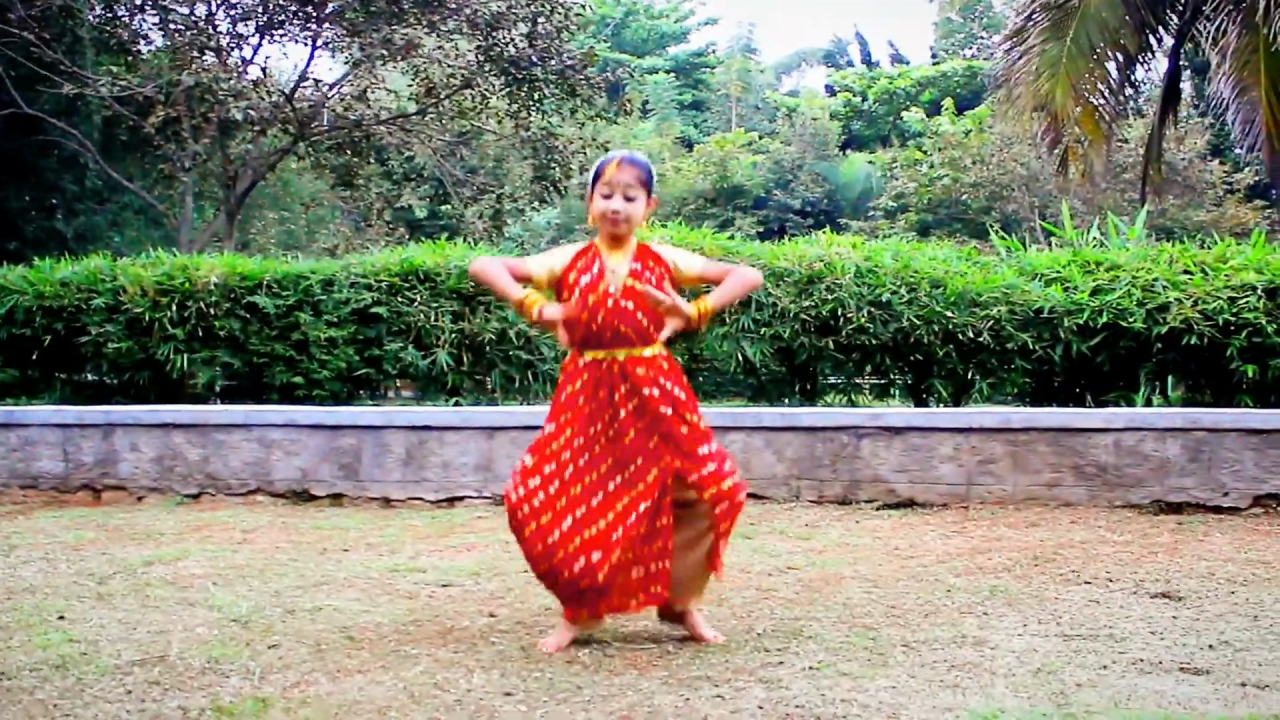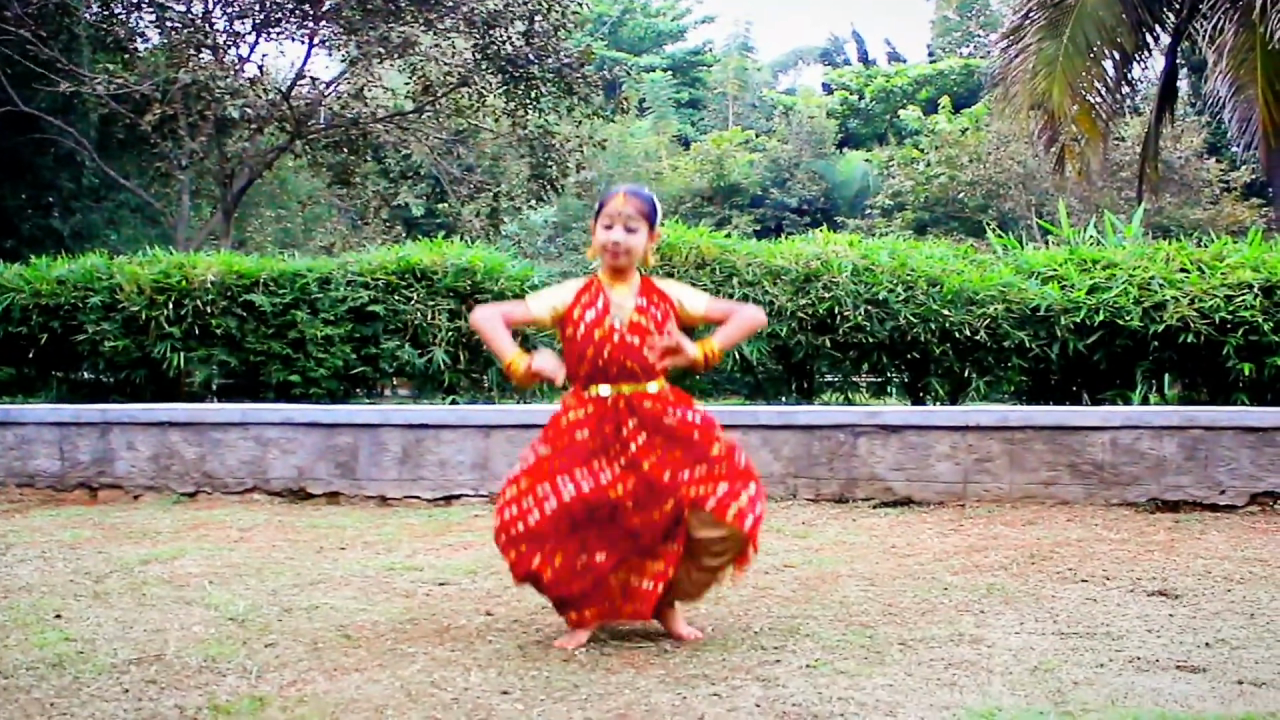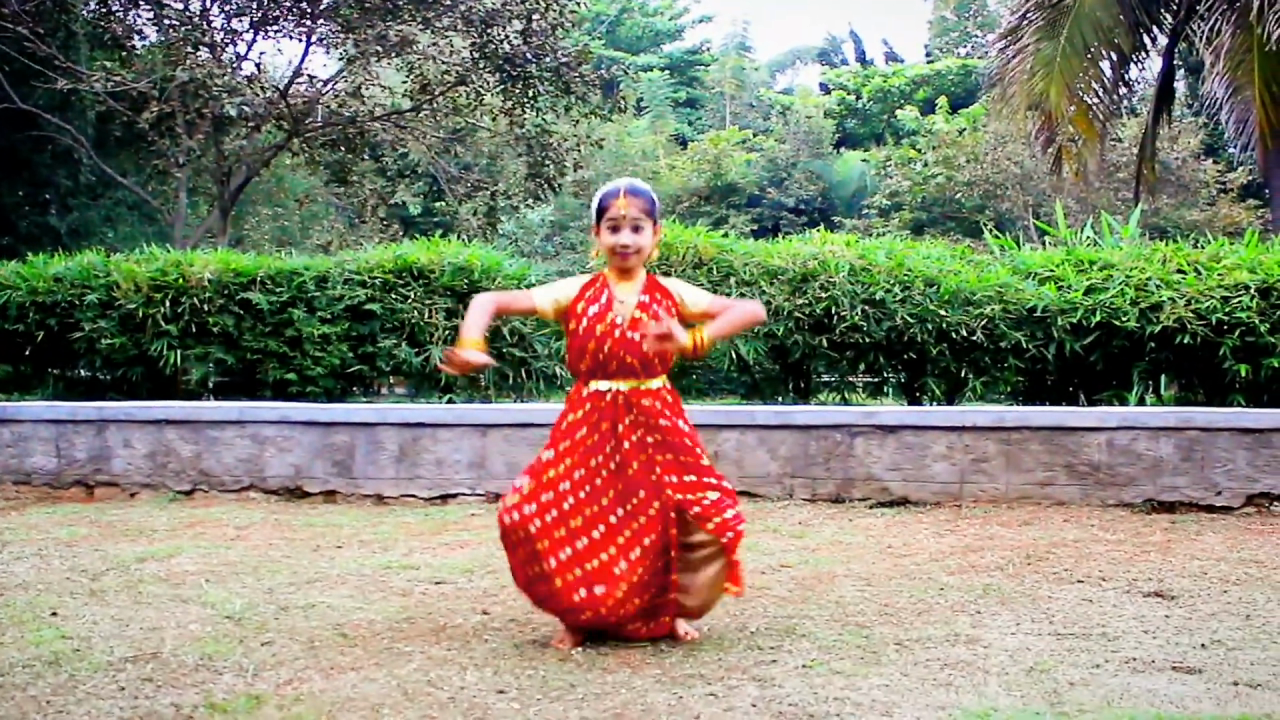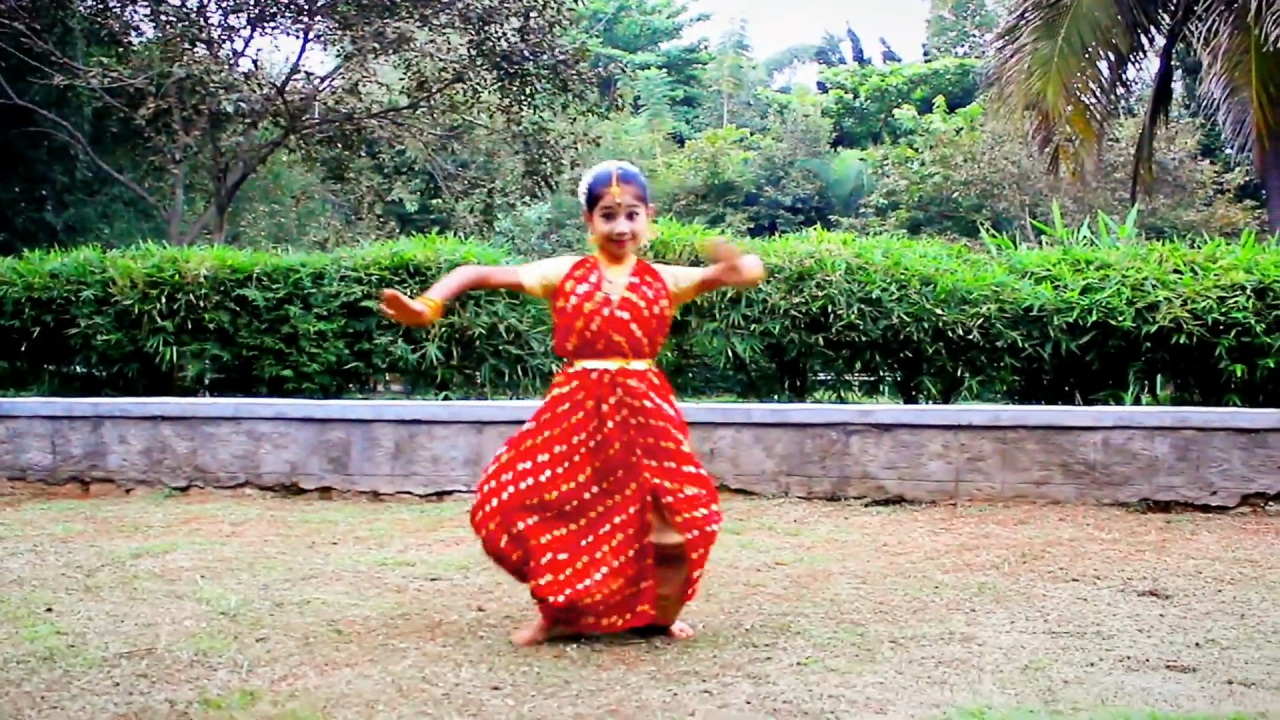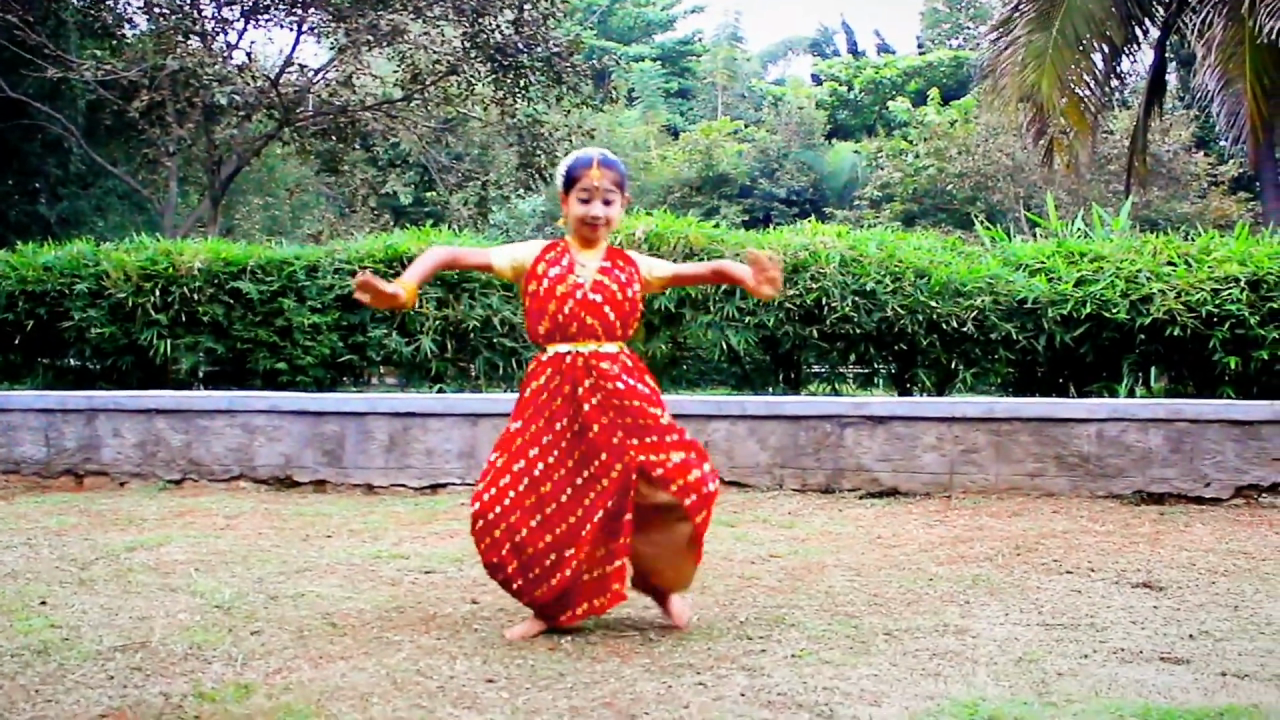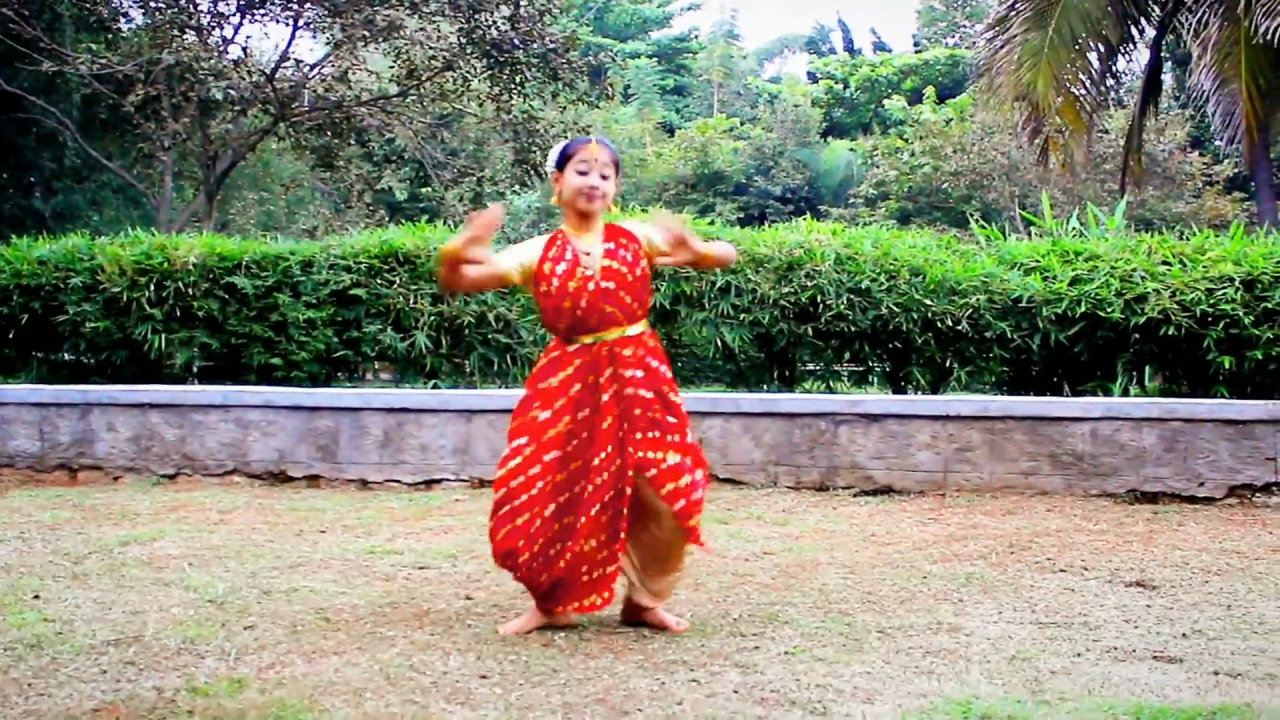
dt=0.2s
person 1, frame 1
left shoulder: (663, 260)
right shoulder: (568, 260)
left elbow: (748, 275)
right elbow: (483, 266)
left wrist: (696, 311)
right wrist: (533, 305)
left hip: (652, 395)
right hip: (588, 397)
left knee: (705, 489)
right knee: (558, 500)
left ankle: (679, 601)
right ankle: (580, 609)
person 1, frame 2
left shoulder: (668, 295)
right shoulder: (570, 296)
left elbow: (754, 316)
right elbow: (484, 315)
left wrist: (701, 354)
right wrist: (519, 363)
left hip: (658, 424)
right hip: (589, 426)
left knee: (728, 513)
right knee: (526, 517)
left ankle: (663, 602)
right ankle: (585, 610)
person 1, frame 3
left shoulder: (670, 295)
right shoulder: (576, 292)
left elbow: (753, 309)
right elbow: (489, 301)
left wrist: (695, 338)
right wrist: (470, 346)
left hip: (657, 423)
right hip: (589, 425)
left knee: (709, 520)
right knee: (530, 517)
left ankle: (663, 612)
right ankle: (582, 609)
person 1, frame 4
left shoulder: (661, 280)
right shoulder: (563, 273)
left elbow: (731, 269)
right elbow: (476, 274)
left wrist: (744, 268)
right wrist: (425, 307)
left hip: (642, 407)
right hip: (575, 406)
left knee: (685, 514)
right knee: (508, 500)
left ankle: (655, 608)
right ankle: (561, 607)
person 1, frame 5
left shoulder: (635, 266)
right shoulder: (535, 256)
left elbow: (710, 272)
right elbow: (450, 255)
left wrist: (754, 282)
right wrist: (405, 291)
left hip: (619, 389)
right hip: (551, 392)
left knee: (685, 481)
right knee: (510, 501)
left ankle: (659, 579)
right ankle: (552, 606)
person 1, frame 6
left shoulder: (636, 236)
right shoulder: (535, 254)
left elbow: (726, 256)
right elbow: (456, 284)
left wrist: (694, 250)
right wrist: (458, 251)
left hip: (637, 375)
right hip: (570, 377)
left knee: (669, 487)
right knee: (538, 489)
left ankle: (645, 597)
right ankle: (551, 603)
